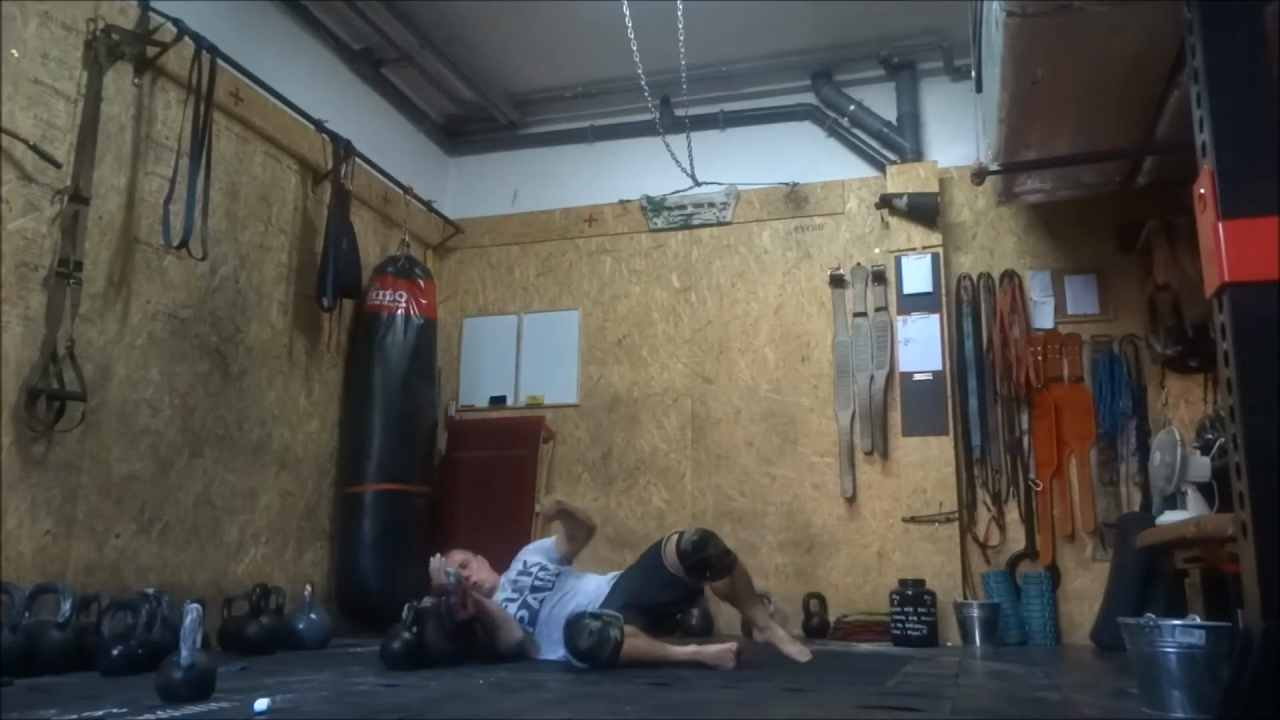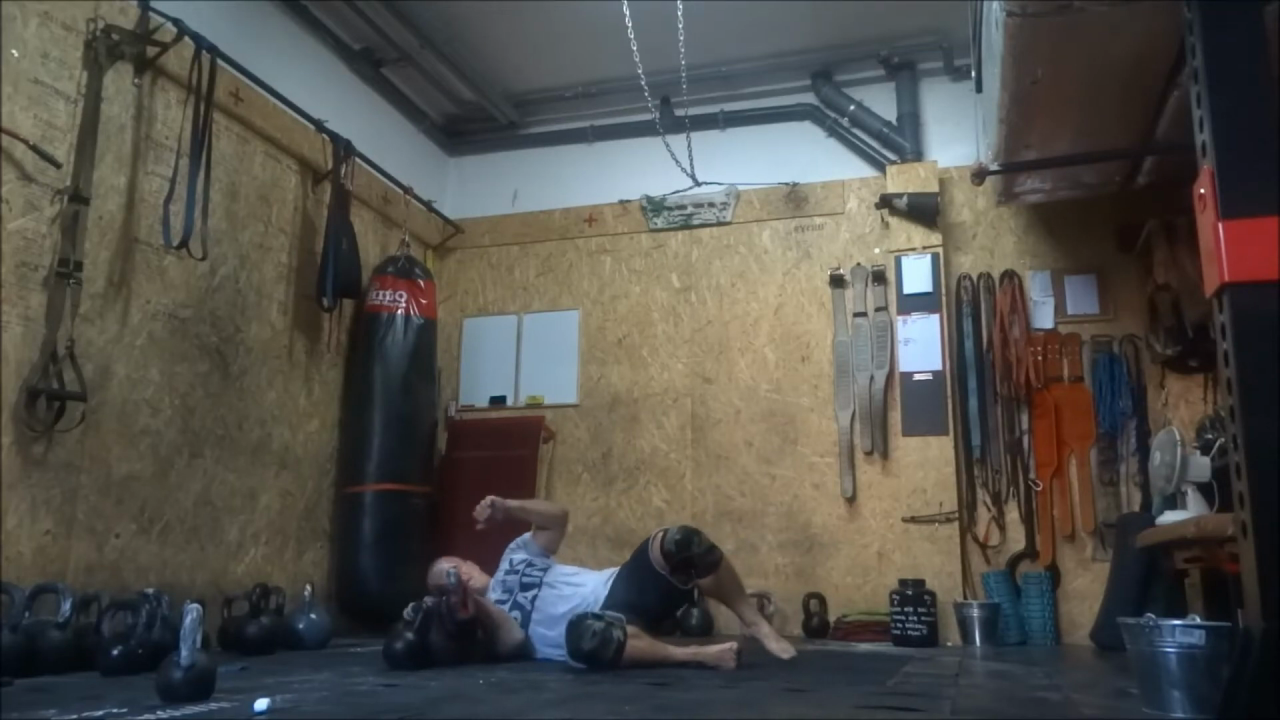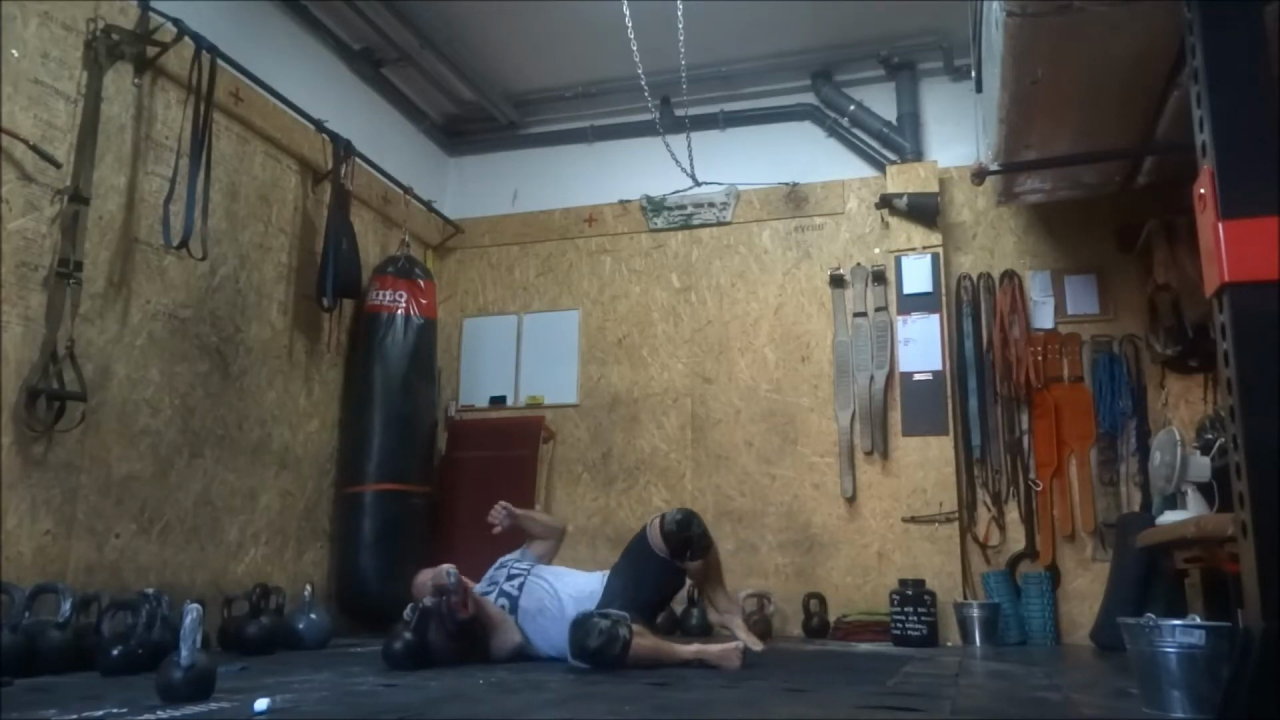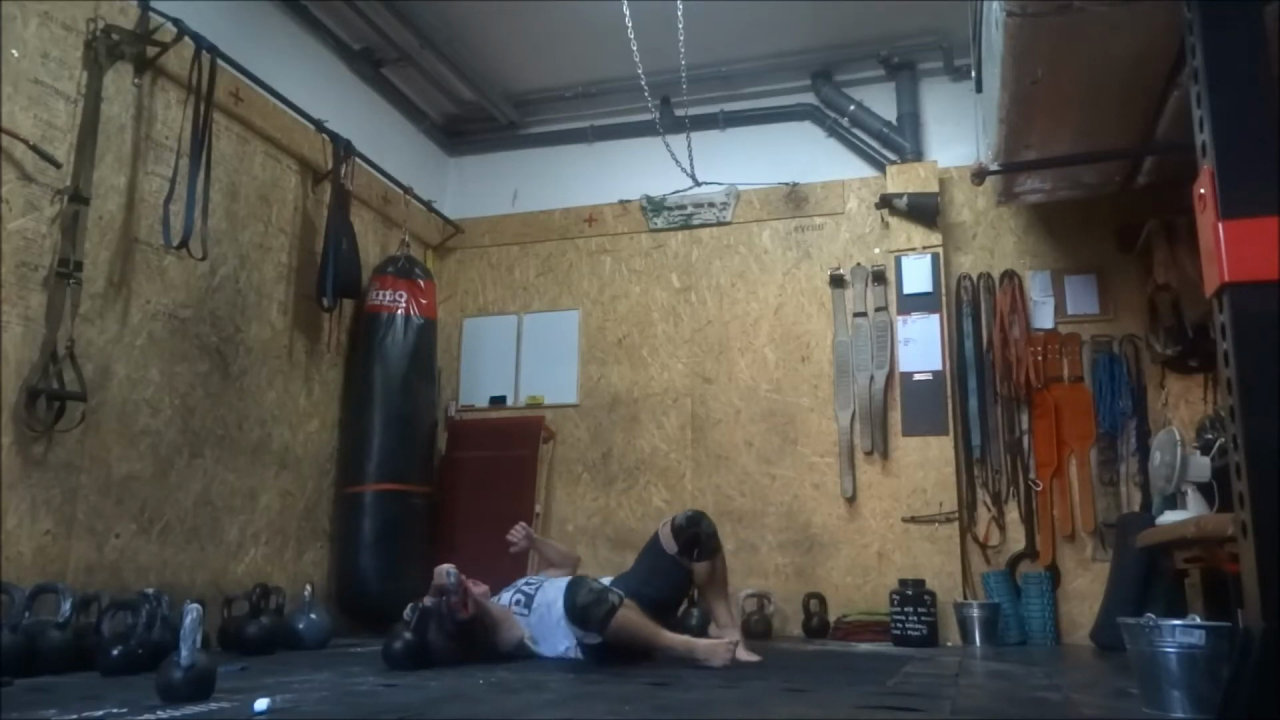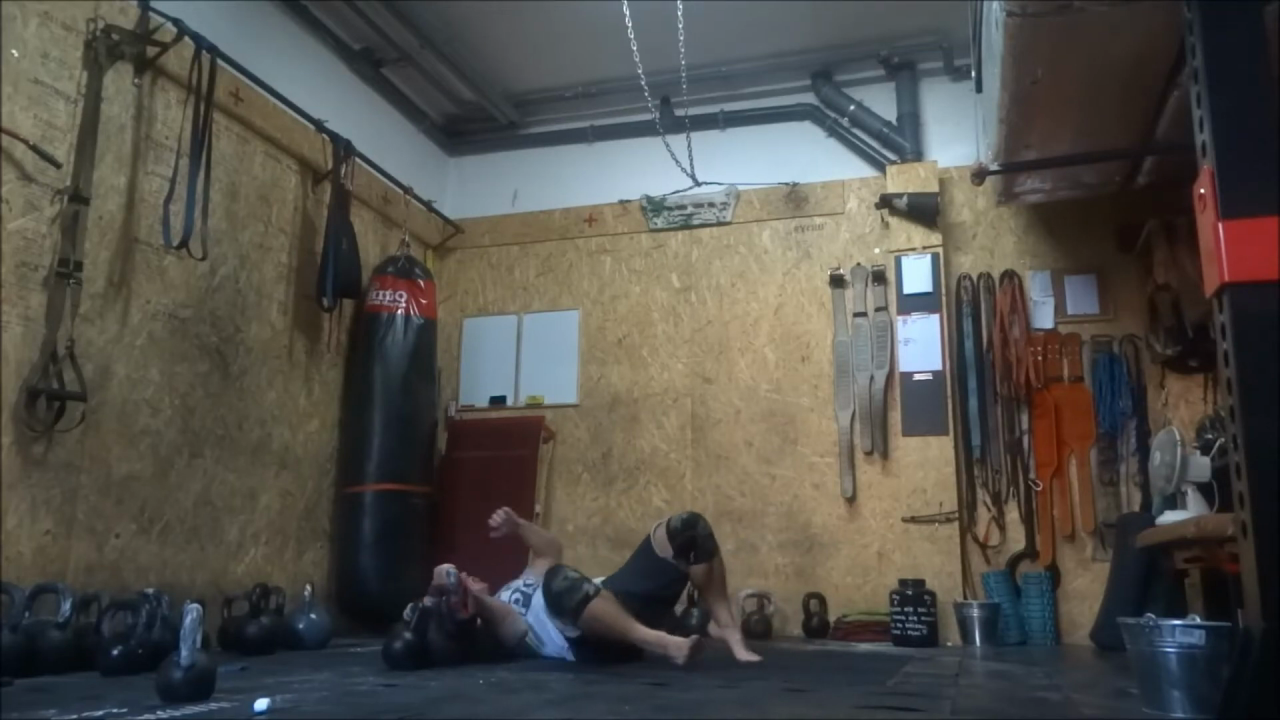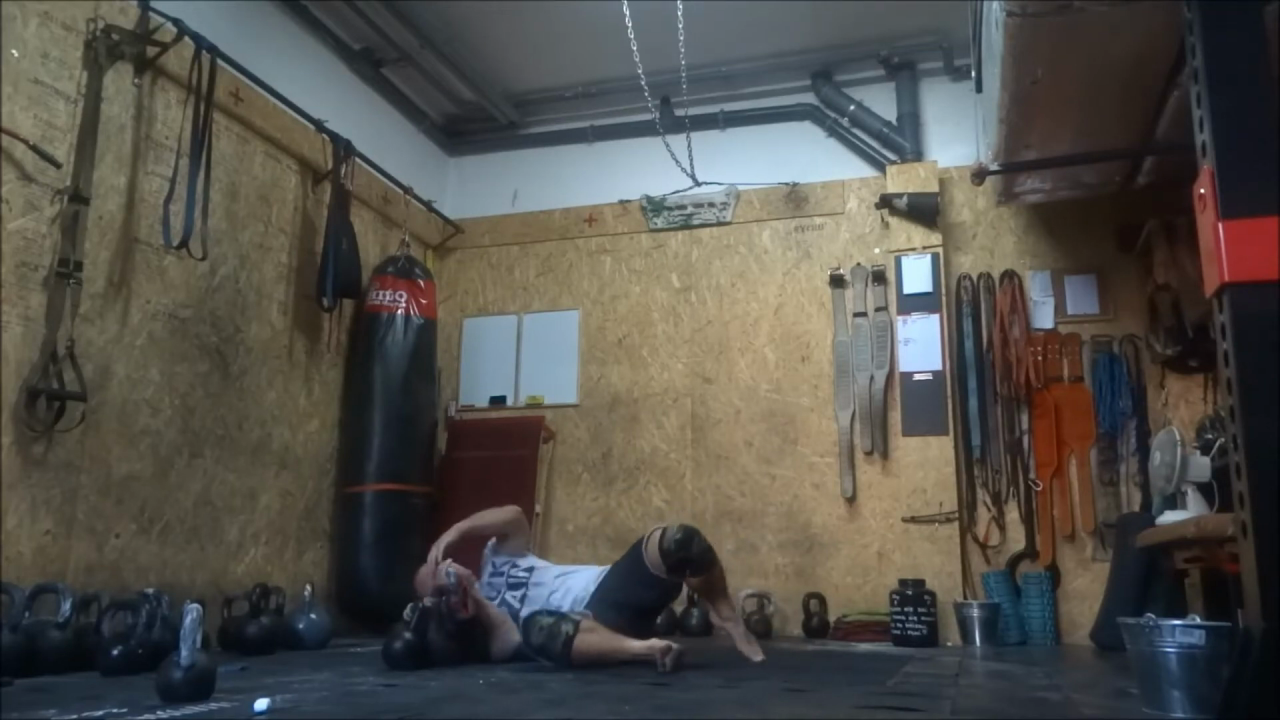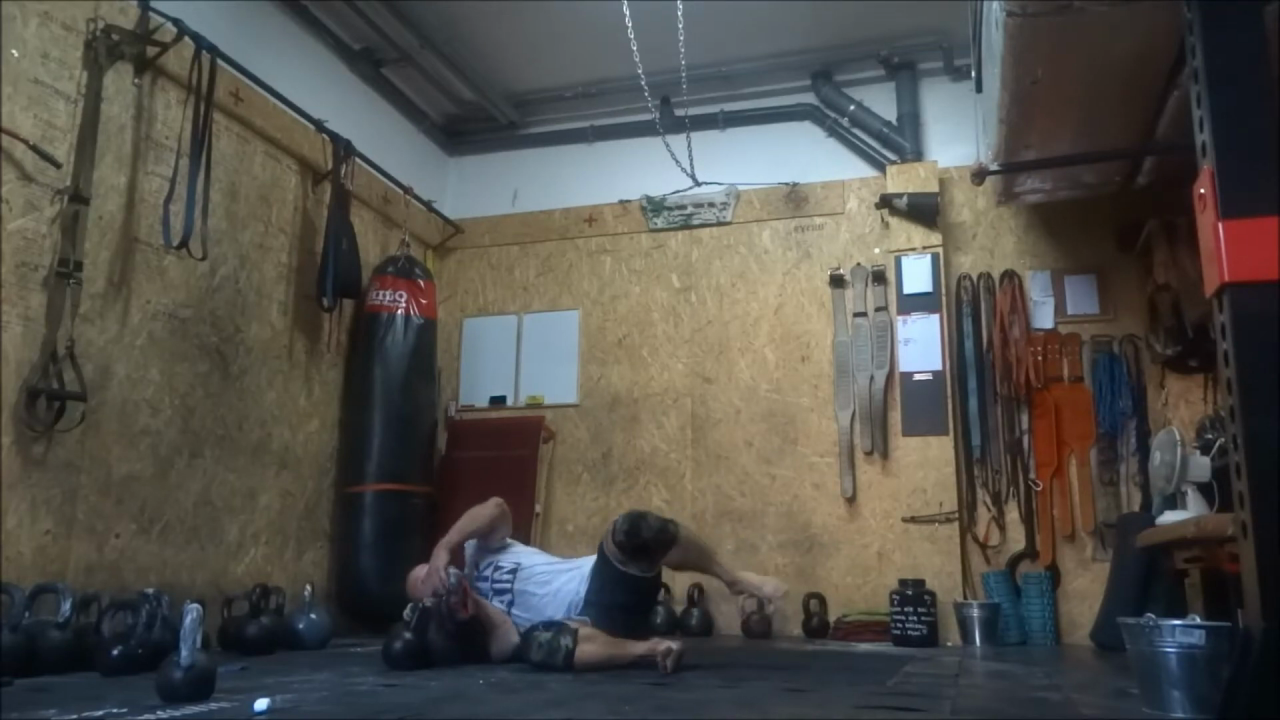
dt=0.3s
person 1, frame 1
left shoulder: (530, 557)
right shoulder: (491, 612)
left elbow: (585, 532)
right elbow: (515, 643)
left wrist: (563, 512)
right wrist: (464, 598)
left hip: (623, 589)
right hip: (600, 627)
left knee: (695, 544)
right knee: (580, 633)
left ankle: (764, 626)
right ankle: (696, 654)
person 1, frame 2
left shoulder: (516, 557)
right shoulder: (487, 612)
left elbow: (557, 518)
right elbow: (514, 645)
left wrist: (505, 508)
right wrist: (469, 600)
left hip: (620, 587)
right hip: (599, 624)
left knee: (680, 542)
right knee: (583, 634)
left ankle: (753, 622)
right ankle: (697, 655)
person 1, frame 3
left shoulder: (504, 567)
right shoulder: (478, 615)
left elbow: (555, 531)
right elbow: (509, 645)
left wrist: (516, 517)
right wrist: (466, 600)
left hip: (615, 586)
right hip: (595, 624)
left knee: (679, 525)
right knee: (590, 636)
left ankle: (726, 612)
right ankle: (701, 653)
person 1, frame 4
left shoulder: (515, 587)
right shoulder: (487, 617)
left elbow: (569, 563)
right elbow: (511, 638)
left wrist: (532, 540)
right wrist: (463, 596)
left hip: (622, 594)
right hip: (601, 642)
left knee: (691, 526)
right knee: (581, 592)
left ankle: (725, 627)
right ankle: (693, 647)
person 1, frame 5
left shoulder: (516, 588)
right shoulder: (487, 618)
left elbow: (551, 550)
right elbow: (512, 630)
left wrist: (516, 523)
right wrist: (467, 596)
left hip: (619, 599)
right hip: (598, 638)
left knee: (687, 528)
right knee: (559, 580)
left ankle: (725, 626)
right ankle: (658, 641)
person 1, frame 6
left shoulder: (495, 565)
right shoulder: (474, 615)
left elbow: (514, 517)
right elbow: (509, 645)
left wrist: (457, 530)
right wrist: (465, 601)
left hip: (610, 586)
right hip: (588, 626)
left knee: (679, 543)
right knee: (539, 628)
left ankle: (727, 618)
right ankle: (644, 648)
person 1, frame 7
left shoulder: (478, 555)
right shoulder: (466, 608)
left elbow: (497, 509)
right elbow: (508, 645)
left wrist: (442, 546)
right wrist: (470, 601)
left hip: (602, 581)
right hip: (591, 620)
left knee: (635, 529)
right knee: (541, 641)
left ankle: (736, 579)
right ankle: (650, 648)
